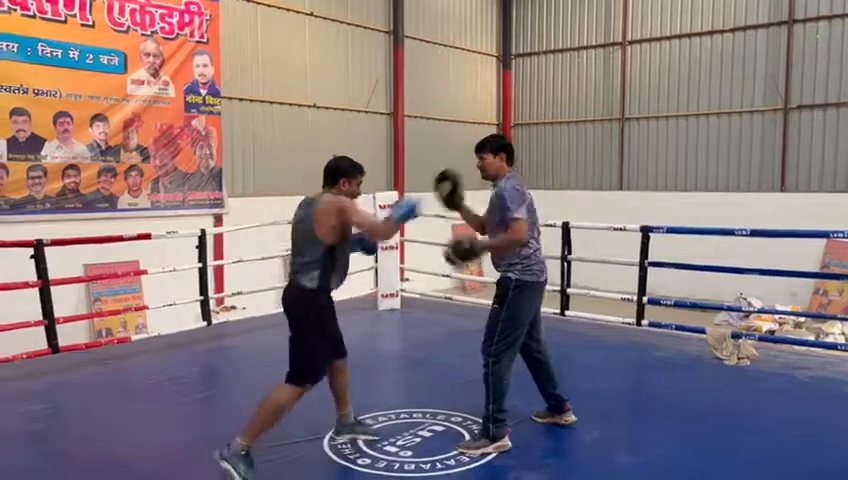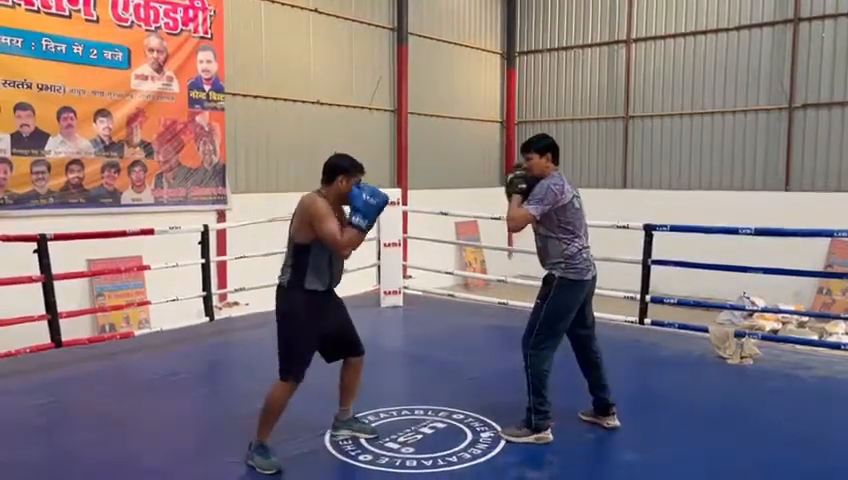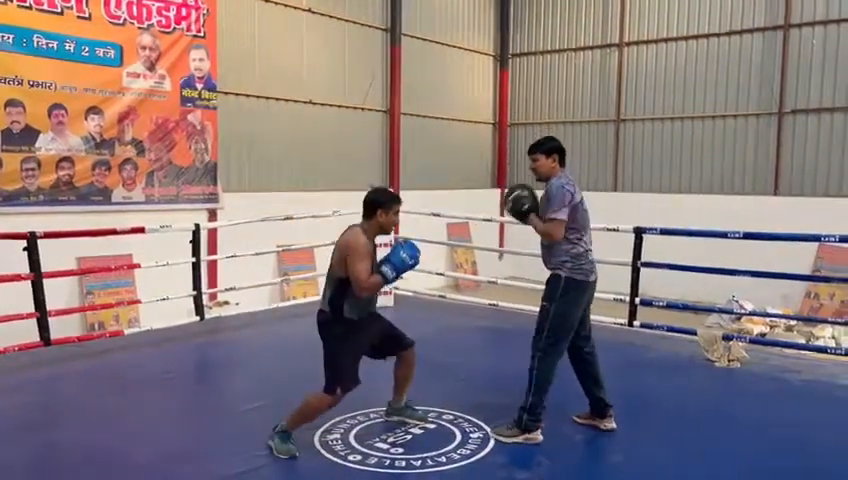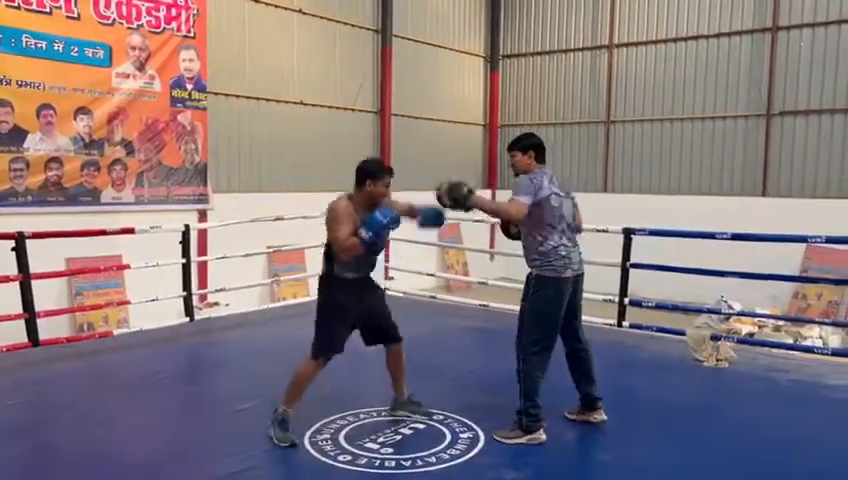
dt=1s
person 1, frame 1
left shoulder: (508, 188)
right shoulder: (508, 188)
left elbow: (518, 234)
right elbow: (485, 225)
left wrist: (477, 247)
right wrist: (458, 205)
left hip: (519, 279)
right hip: (531, 276)
left knee: (496, 351)
right knee: (531, 345)
left ankle: (495, 433)
right ankle: (559, 408)
person 1, frame 2
left shoulder: (548, 186)
right shoulder: (561, 185)
left elbow: (515, 223)
right elbow: (543, 222)
left wrist: (516, 195)
right wrist: (525, 194)
left hip: (565, 277)
right hip: (583, 274)
left knee: (536, 345)
right knee: (584, 341)
left ankle: (538, 424)
right ankle: (605, 410)
person 1, frame 3
left shoulder: (558, 186)
right shoulder: (565, 186)
left elbow: (554, 234)
left wrist: (530, 217)
right wrist: (532, 211)
left hip: (568, 277)
right hip: (583, 275)
left knee: (545, 348)
right knee: (580, 344)
left ankle: (528, 425)
right ankle: (602, 412)
person 1, frame 4
left shoulder: (530, 182)
right shoulder: (560, 186)
left elbow: (515, 212)
right elbow: (578, 225)
left wrist: (469, 198)
left hip: (548, 274)
right hip: (572, 270)
left knee: (532, 348)
right knee: (574, 339)
left ankle: (530, 425)
right ankle: (591, 405)
person 2, frame 1
left shoulder: (311, 205)
right shoulder: (339, 205)
right elbow: (380, 231)
left wrist: (356, 242)
right wrist: (401, 212)
left hip: (311, 295)
right hip: (311, 300)
left knee: (338, 359)
right knee: (300, 382)
left ankle: (345, 423)
right ankle: (236, 450)
person 2, frame 2
left shoulder: (334, 207)
right shoulder: (314, 205)
left elbow: (346, 248)
right elbow: (342, 246)
left wrist: (367, 212)
right wrist: (363, 215)
left hip: (324, 295)
right hip: (297, 299)
left knee: (355, 355)
right knee: (291, 377)
left ankle: (344, 419)
right ankle: (258, 446)
person 2, frame 3
left shoulder: (367, 237)
right shoulder: (356, 241)
right elbow: (363, 288)
left wrist: (397, 260)
right wrist: (393, 267)
left hip: (362, 316)
right hip: (339, 323)
left knee: (406, 350)
right knee: (335, 394)
left ankle: (397, 406)
right ankle: (282, 432)
person 2, frame 4
left shoulder: (379, 204)
right shoulder: (341, 208)
left elbow: (408, 209)
right elbow: (344, 251)
left wrist: (426, 213)
right wrist: (371, 229)
left hip: (364, 285)
right hip: (337, 288)
left knee: (394, 342)
right knee: (319, 358)
left ankle: (401, 400)
right ankle: (281, 416)
